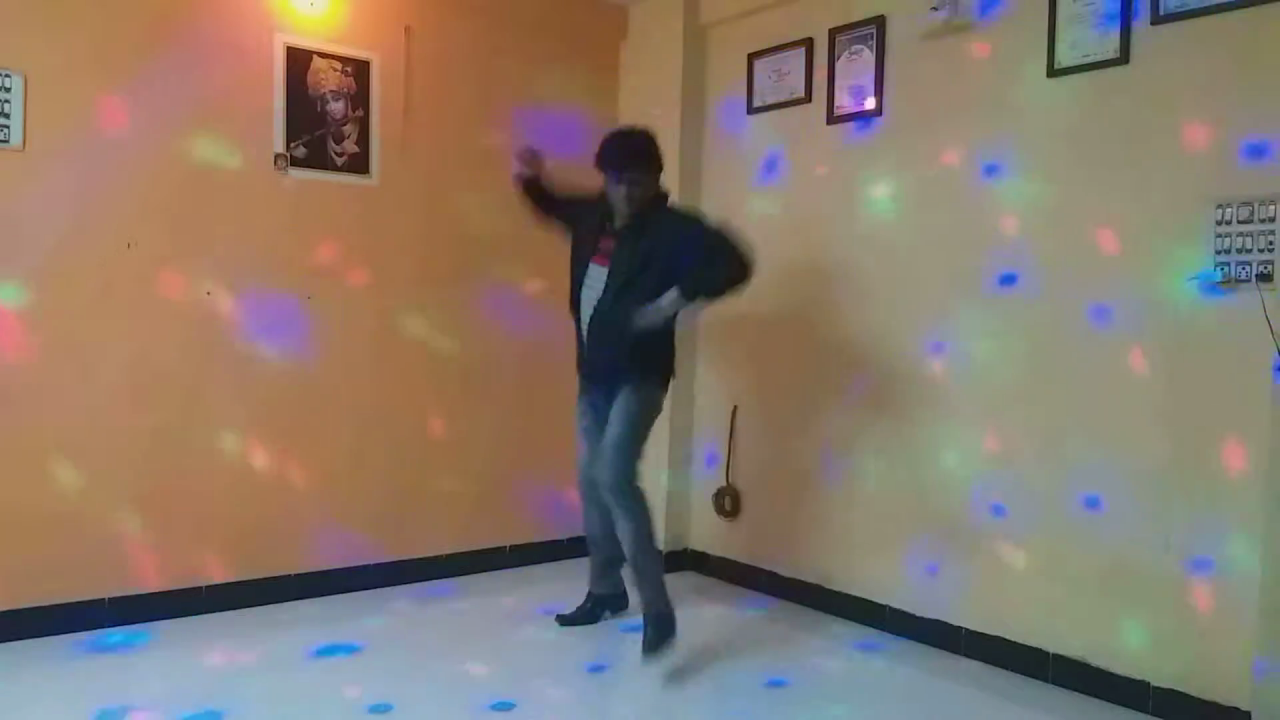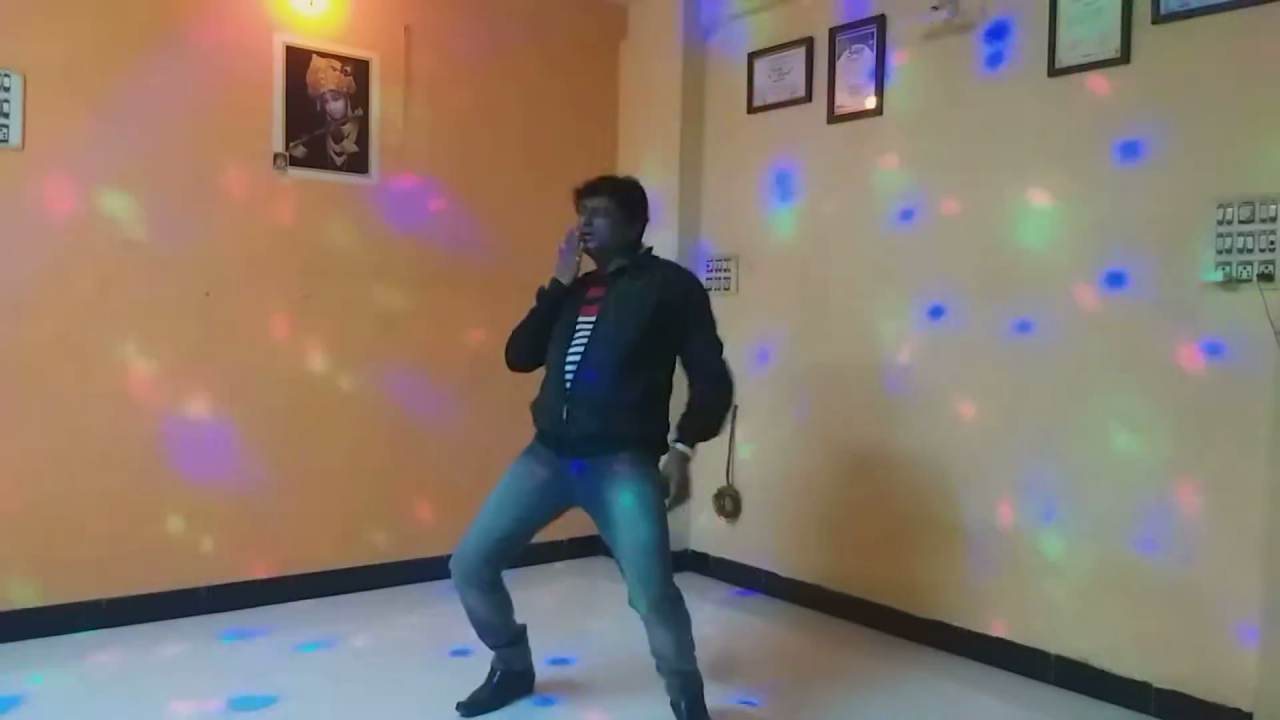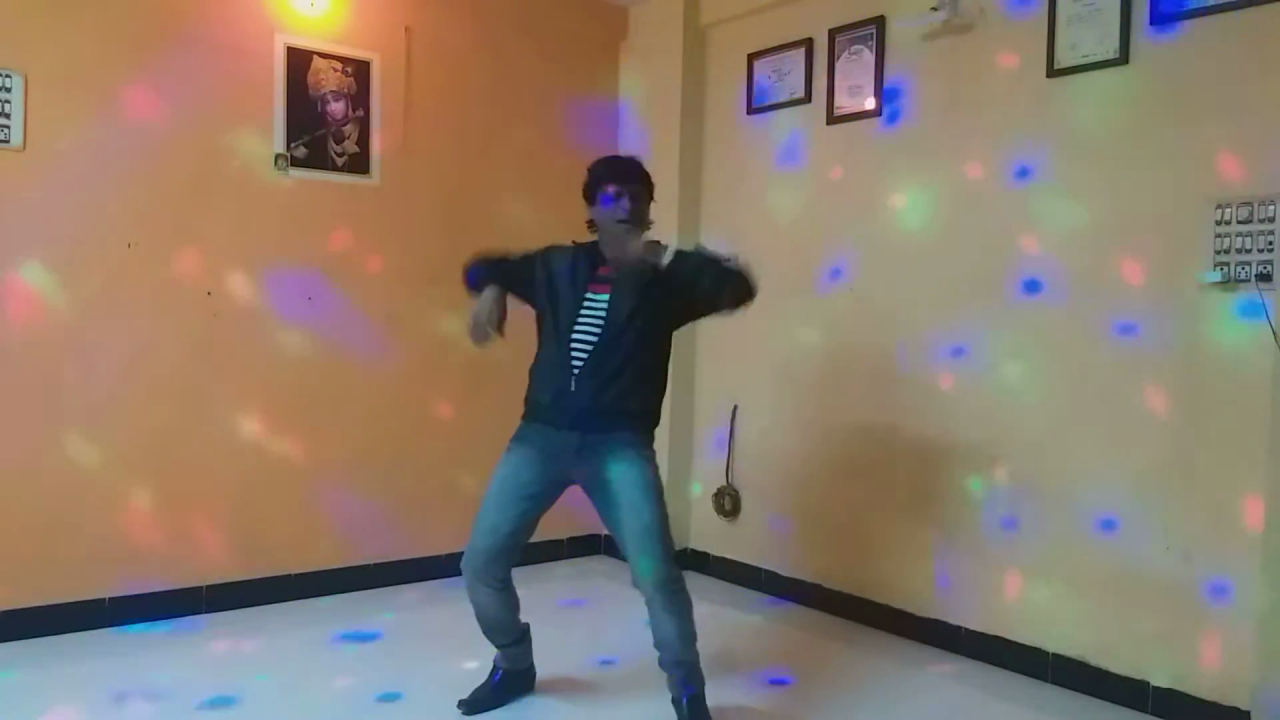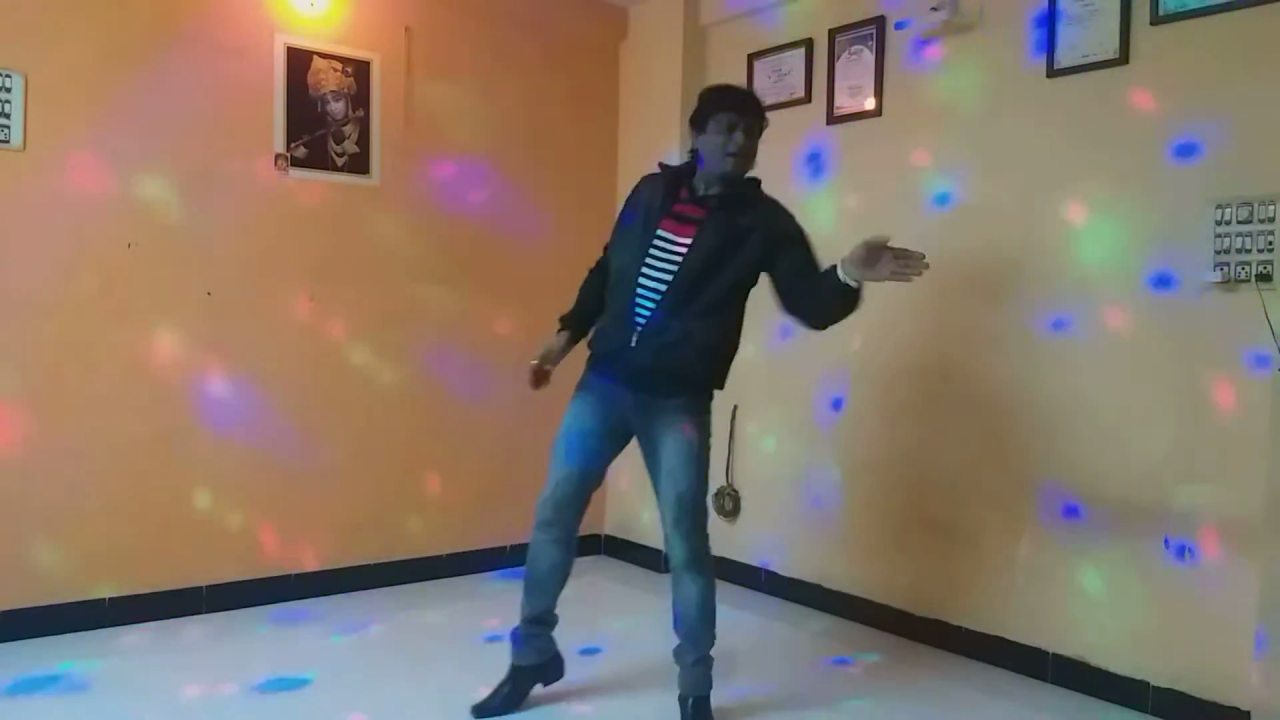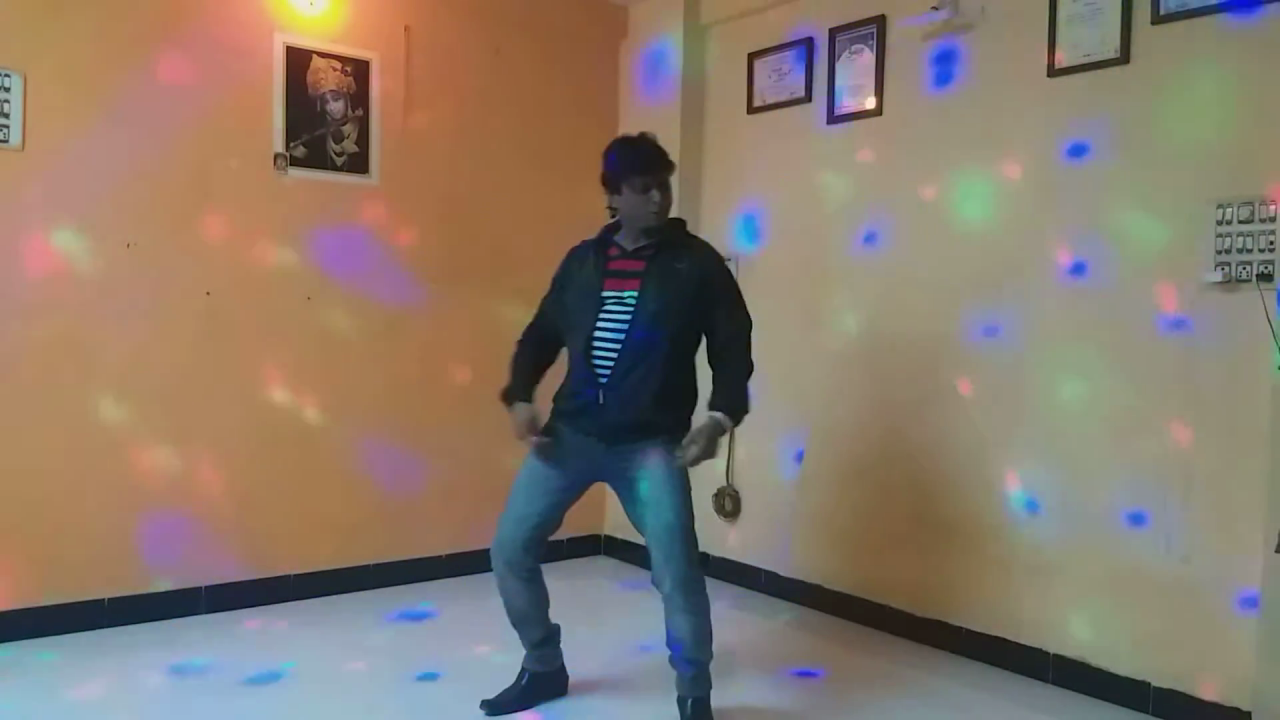
dt=1s
person 1, frame 1
left shoulder: (676, 227)
right shoulder: (598, 214)
left elbow: (731, 265)
right elbow: (555, 207)
left wrist: (679, 296)
right wrist: (530, 178)
left hip: (635, 380)
right hip: (594, 377)
left knee: (612, 478)
right knee: (589, 482)
left ankle: (656, 608)
right ankle: (605, 591)
person 1, frame 2
left shoulder: (669, 285)
right shoulder: (574, 292)
left elbow: (710, 375)
right elbow: (519, 357)
left wrist: (683, 448)
right wrist: (556, 287)
left hip: (622, 462)
right hip: (548, 454)
left knee: (651, 591)
right knee: (469, 565)
right ankle: (513, 668)
person 1, frame 3
left shoulder: (662, 274)
right shoulder: (560, 266)
left elbow: (735, 288)
right elbow: (487, 271)
left wrist: (662, 259)
right wrist: (491, 292)
left hip: (618, 442)
right hip: (541, 435)
left knee: (656, 573)
right knee: (481, 561)
right ankle: (514, 665)
person 1, frame 4
left shoulder: (764, 222)
right shoulder: (651, 192)
left elbow: (812, 305)
right elbow: (607, 271)
left wrist: (850, 273)
right wrist: (569, 332)
left hip: (678, 399)
right hip: (603, 381)
left knee: (686, 543)
right knee: (554, 515)
right ankle: (533, 655)
person 1, frame 5
left shoulder: (697, 263)
right shoulder: (581, 261)
left elbow: (732, 347)
right elbow: (541, 336)
left wrist: (718, 417)
right wrist: (518, 398)
left hip: (651, 441)
right hip: (571, 432)
left knee: (677, 573)
right knee: (511, 549)
right ankle: (544, 668)
